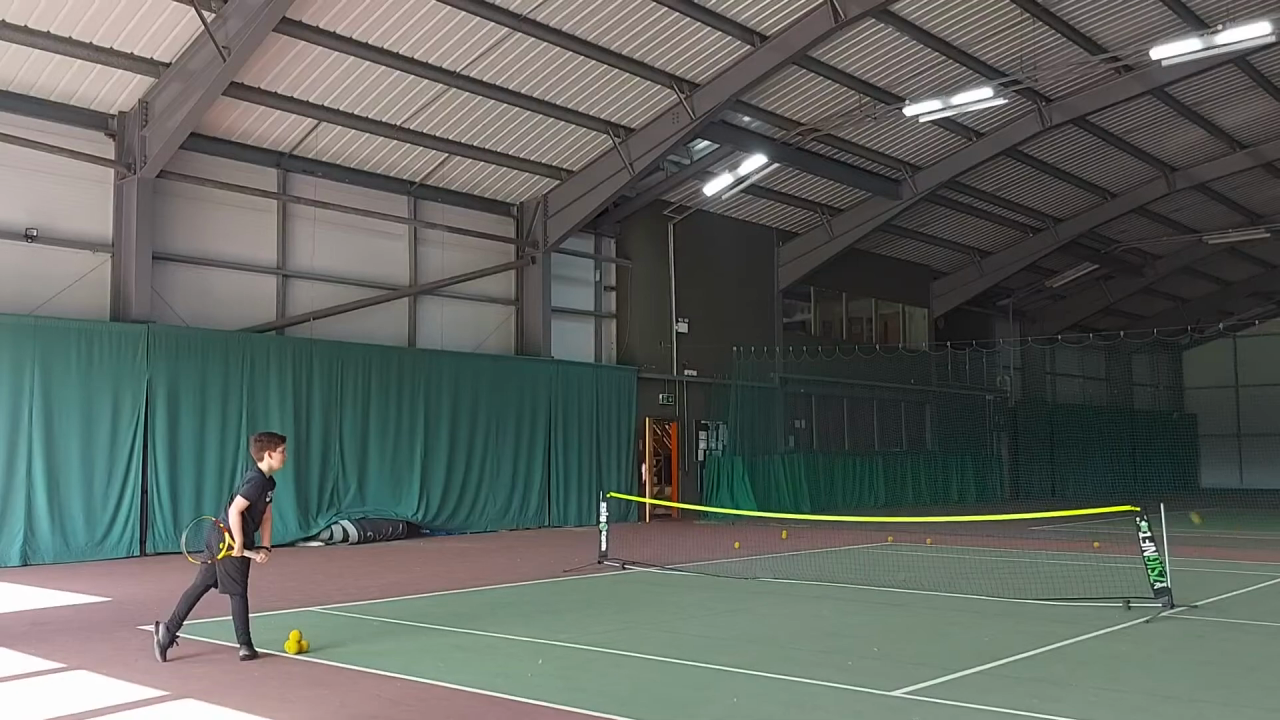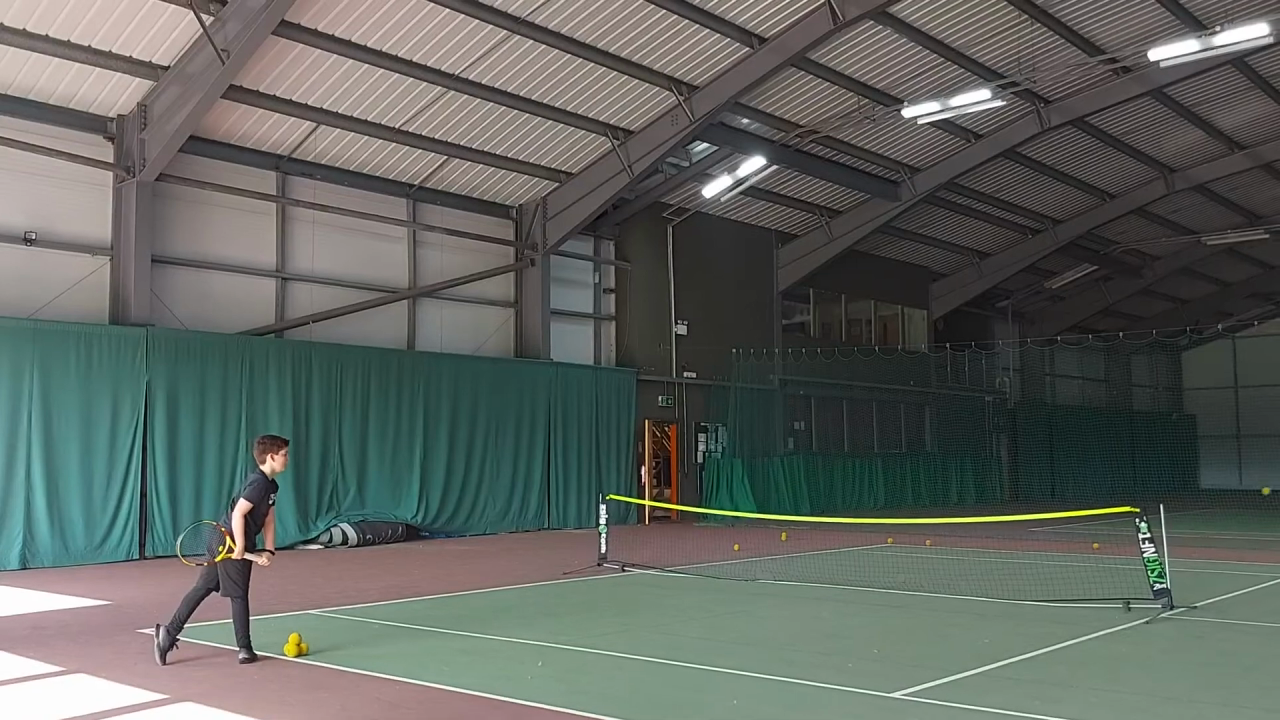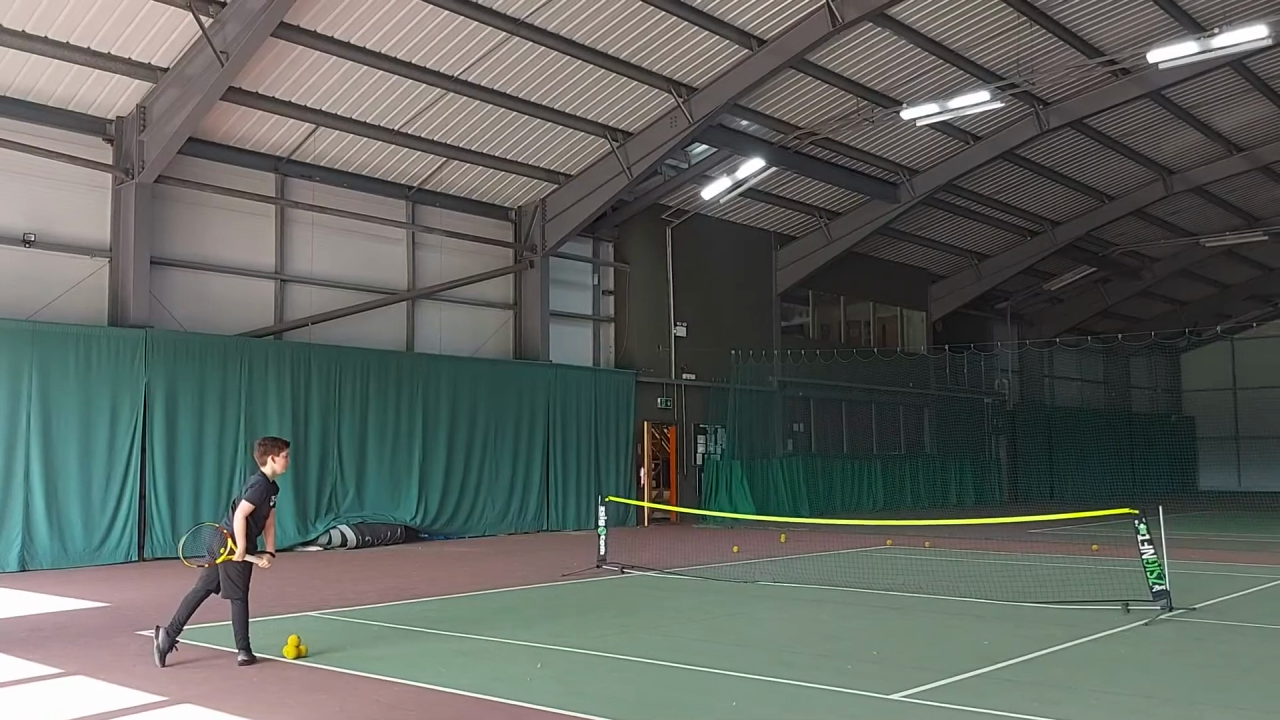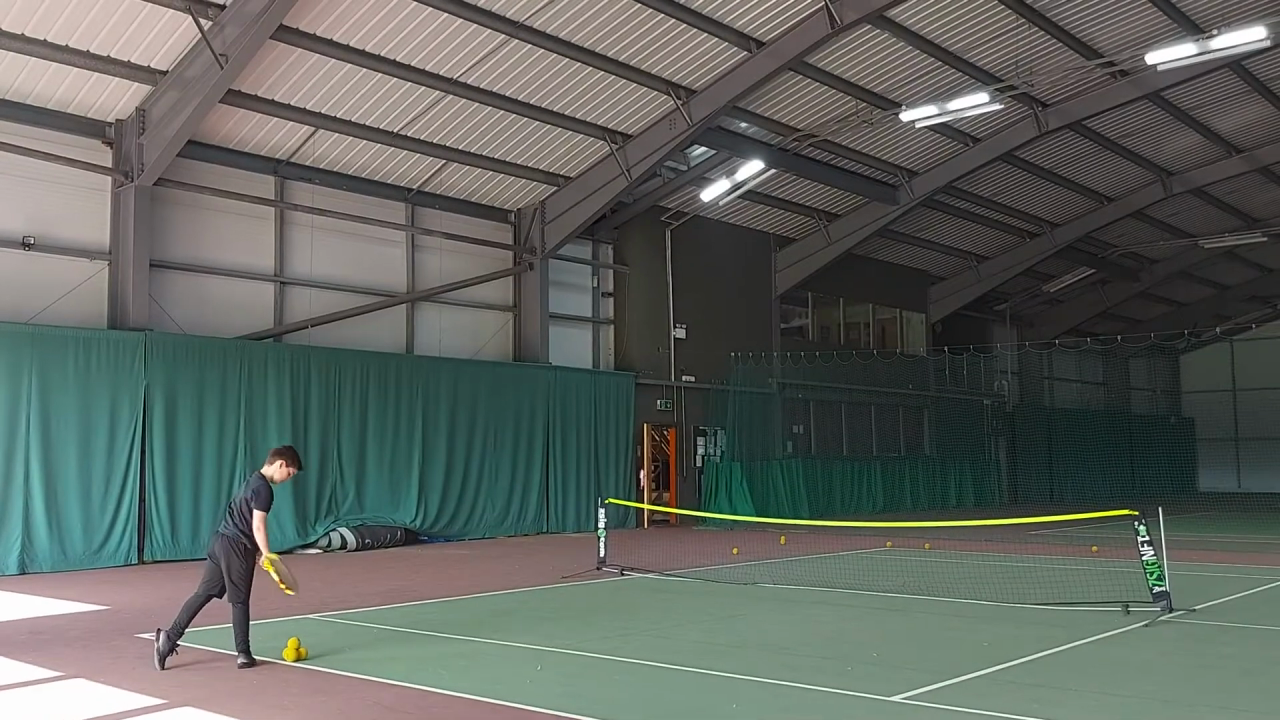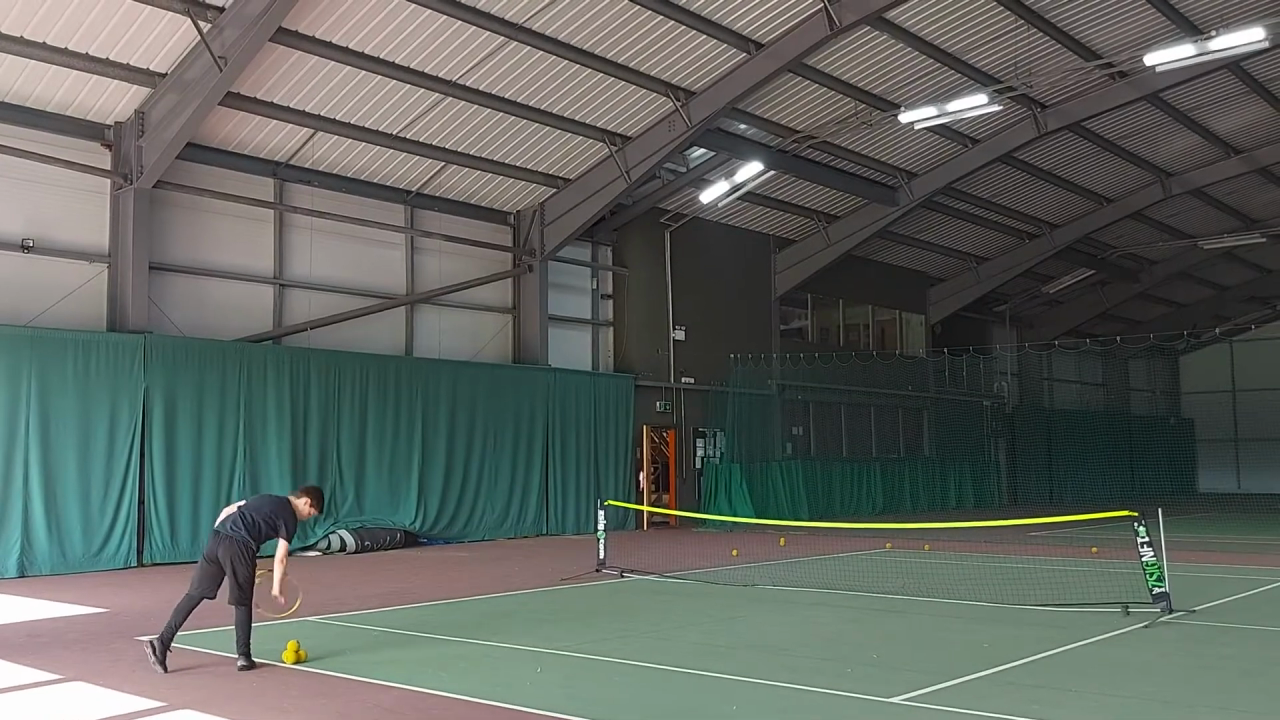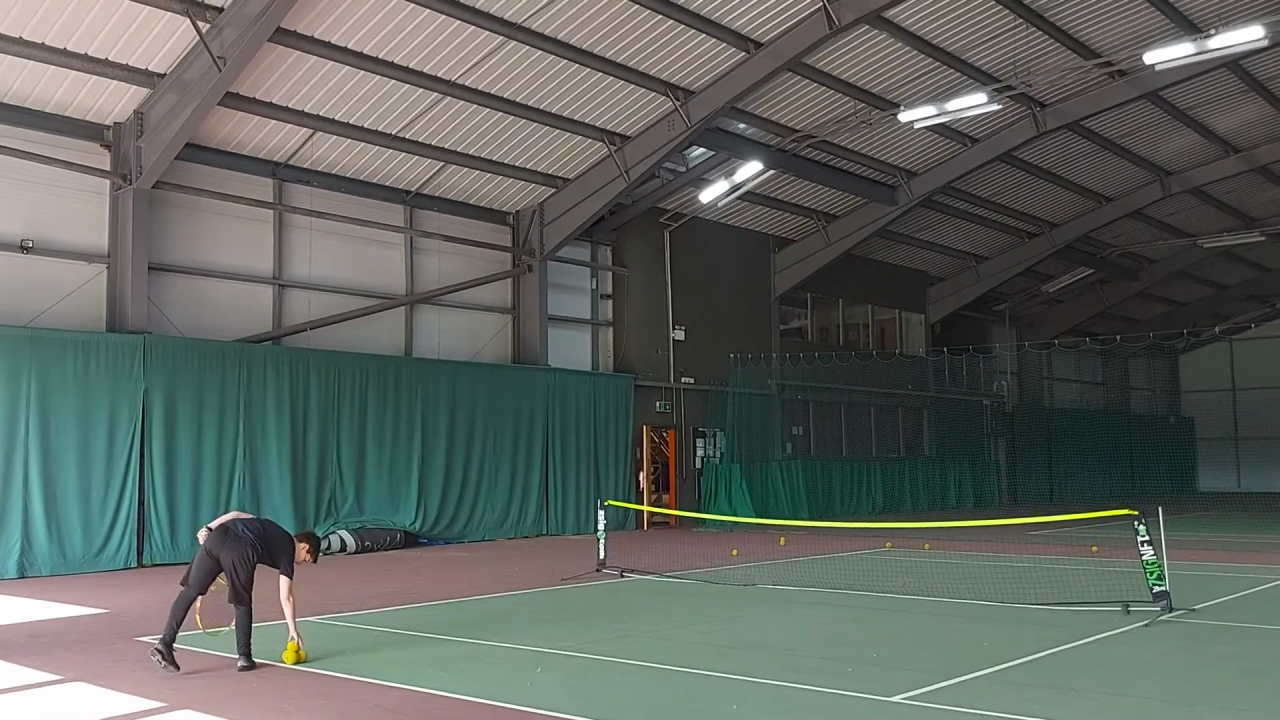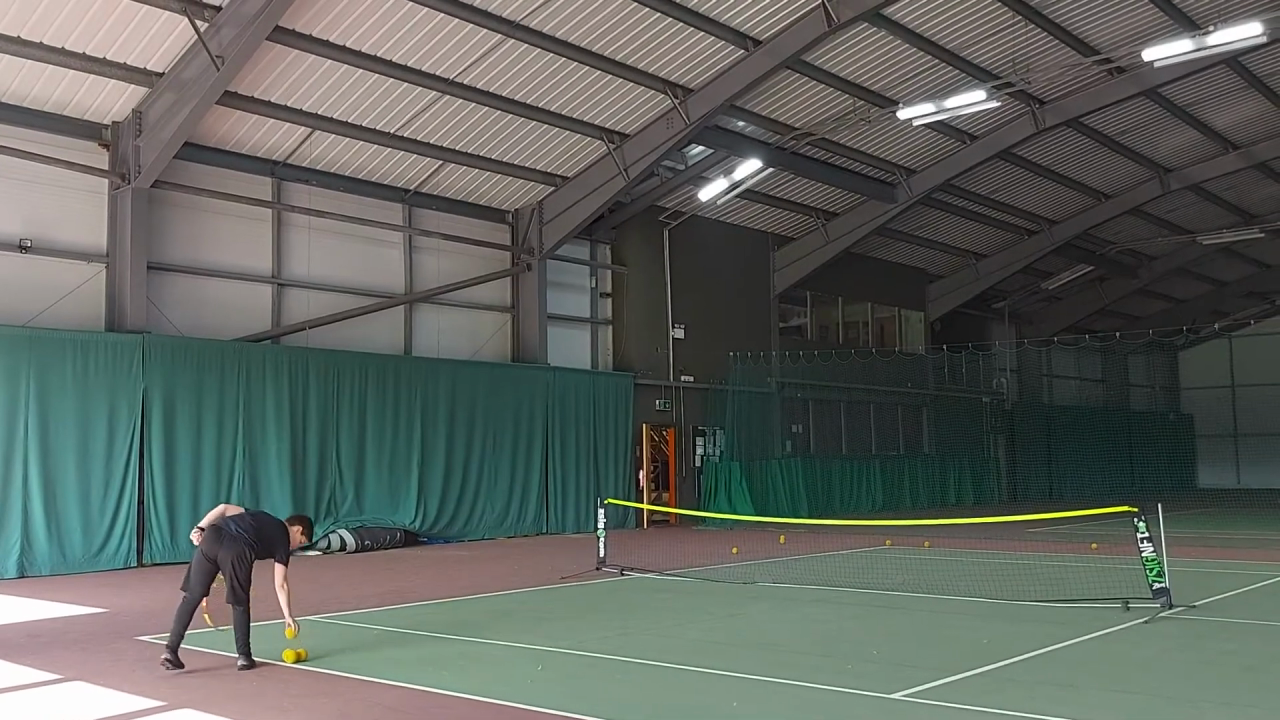
dt=0.4s
person 1, frame 1
left shoulder: (268, 482)
right shoulder: (256, 481)
left elbow: (266, 516)
right elbow: (234, 510)
left wrist: (265, 547)
right wrist: (239, 543)
right hip: (229, 540)
left knee: (200, 586)
right knee: (238, 593)
left ankle: (169, 630)
right ankle: (245, 646)
person 1, frame 2
left shoulder: (270, 485)
right shoulder: (258, 483)
left elbow: (268, 520)
right elbow: (238, 513)
left wrist: (269, 550)
right wrist: (241, 546)
right hip: (231, 542)
left knee: (201, 589)
right knee: (239, 596)
left ankle: (169, 633)
right ankle: (245, 649)
person 1, frame 3
left shoulder: (271, 487)
right shoulder: (260, 485)
left elbow: (269, 522)
right elbow: (240, 515)
left wrist: (269, 552)
right wrist: (242, 548)
right hip: (231, 544)
left knee: (201, 590)
right knee: (239, 598)
left ankle: (168, 634)
right ankle: (244, 651)
person 1, frame 4
left shoulder: (253, 481)
right shoulder: (263, 489)
right elbow: (258, 526)
left wrist: (257, 550)
right wrist: (265, 552)
left hip: (220, 540)
right hip: (236, 547)
left knee: (202, 594)
right knee: (240, 601)
left ankle: (169, 637)
right ankle: (243, 654)
person 1, frame 5
left shoulder: (264, 499)
right shoulder: (289, 518)
left elbow: (228, 510)
right elbow: (280, 559)
right wrist: (276, 589)
left hip: (217, 538)
right hip: (239, 548)
left knee: (194, 596)
right knee: (242, 604)
left ankle: (162, 642)
right ankle: (243, 657)
person 1, frame 6
left shoulder: (268, 527)
right shoulder: (286, 552)
left elbow: (236, 514)
right elbow: (286, 598)
left wrist: (210, 527)
right wrist: (293, 630)
left hip: (218, 537)
right hip: (240, 550)
left knee: (190, 592)
right knee: (242, 604)
left ankle: (164, 644)
right ankle: (244, 657)
person 1, frame 7
left shoulder: (259, 515)
right shoulder: (282, 541)
left elbow: (223, 508)
right elbow: (280, 584)
left wrist: (201, 528)
right wrist: (288, 617)
left hip: (212, 538)
right hip: (238, 550)
left knee: (192, 597)
right knee: (240, 604)
left ankle: (171, 650)
right ankle: (243, 656)
